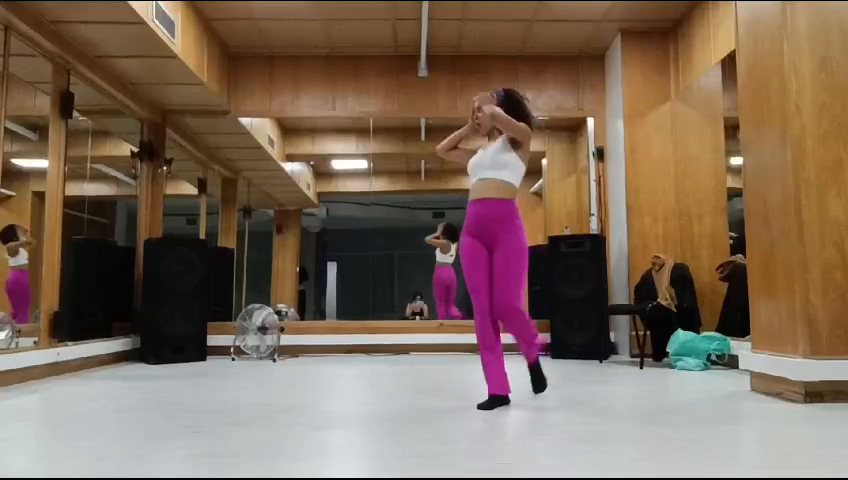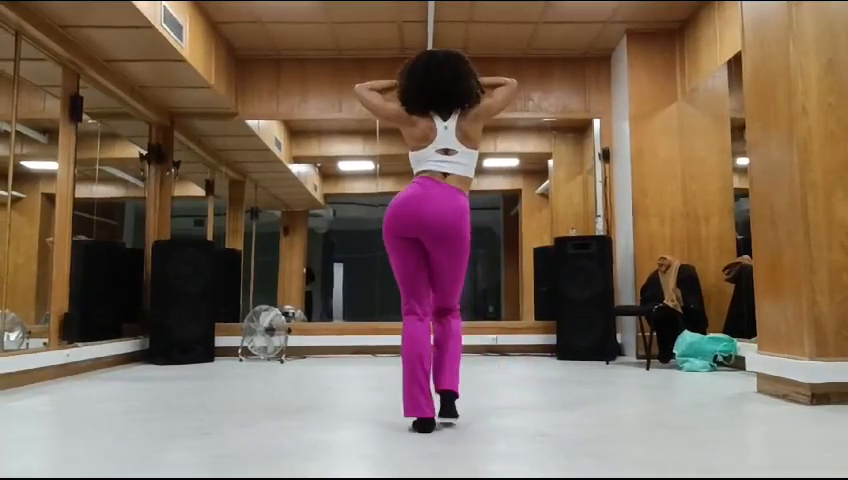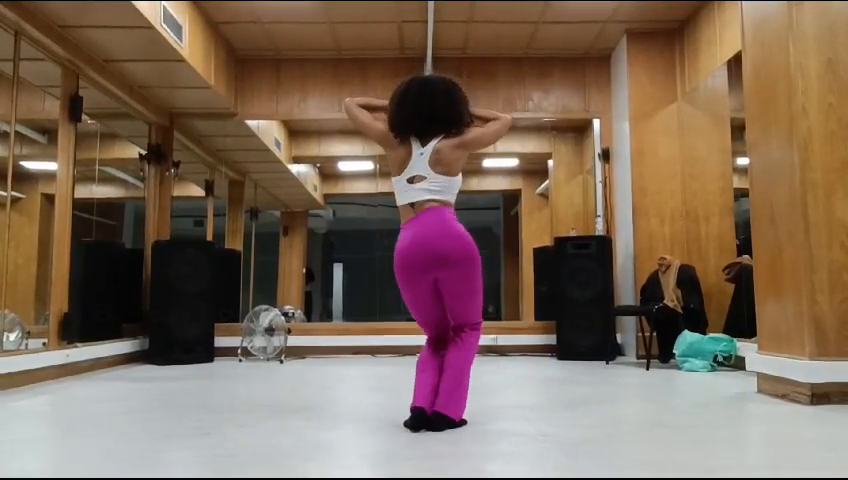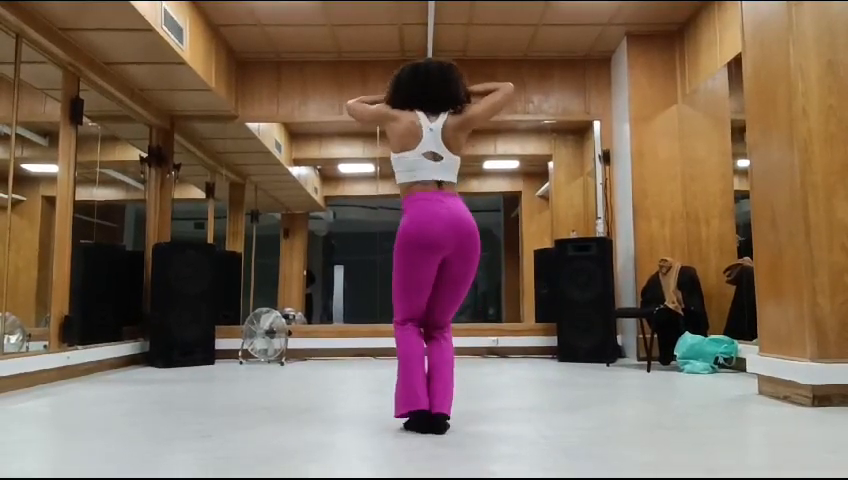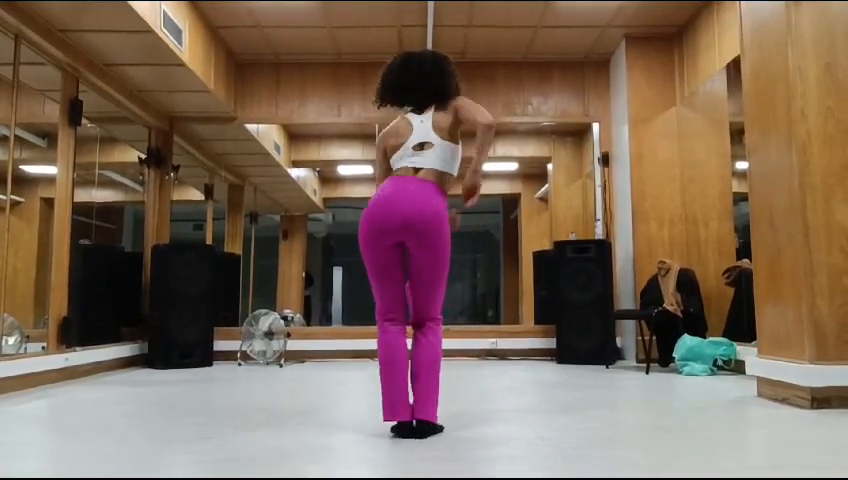
dt=1s
person 1, frame 1
left shoulder: (518, 136)
right shoulder: (477, 152)
left elbow: (503, 119)
right elbow: (442, 150)
left wrist: (489, 107)
right wrist: (470, 127)
left hip: (506, 225)
right hip: (472, 229)
left knee: (509, 306)
right knee: (483, 311)
left ankle: (531, 353)
right ankle: (497, 388)
person 1, frame 2
left shoulder: (411, 121)
right shoulder: (473, 117)
left elbow: (362, 90)
right elbow: (510, 85)
left wrist: (400, 82)
right wrist: (473, 82)
left hip: (406, 207)
right hip: (450, 213)
left knee: (415, 311)
right knee: (447, 309)
left ankle: (421, 411)
right ankle: (448, 390)
person 1, frame 3
left shoulder: (394, 145)
right shoulder: (456, 145)
left elbow: (350, 104)
right elbow: (504, 121)
left wrist: (390, 104)
right wrist: (467, 112)
left hip: (409, 248)
right hip: (448, 238)
left knee: (436, 336)
right knee: (466, 329)
left ankle: (422, 406)
right ankle: (447, 411)
person 1, frame 4
left shoulder: (396, 119)
right shoulder: (459, 123)
left elbow: (352, 105)
right elbow: (507, 89)
left wrist: (390, 97)
right wrist: (467, 91)
left hip: (421, 223)
right hip: (462, 223)
left knee: (407, 322)
right knee: (439, 325)
left ankle: (417, 407)
right ankle: (439, 411)
person 1, frame 5
left shoulder: (388, 133)
right shoulder: (453, 110)
right elbow: (487, 123)
right wrist: (474, 173)
left hip: (382, 208)
right hip: (426, 211)
left knee: (390, 318)
right knee: (427, 320)
left ankle: (400, 416)
right ankle: (425, 417)
